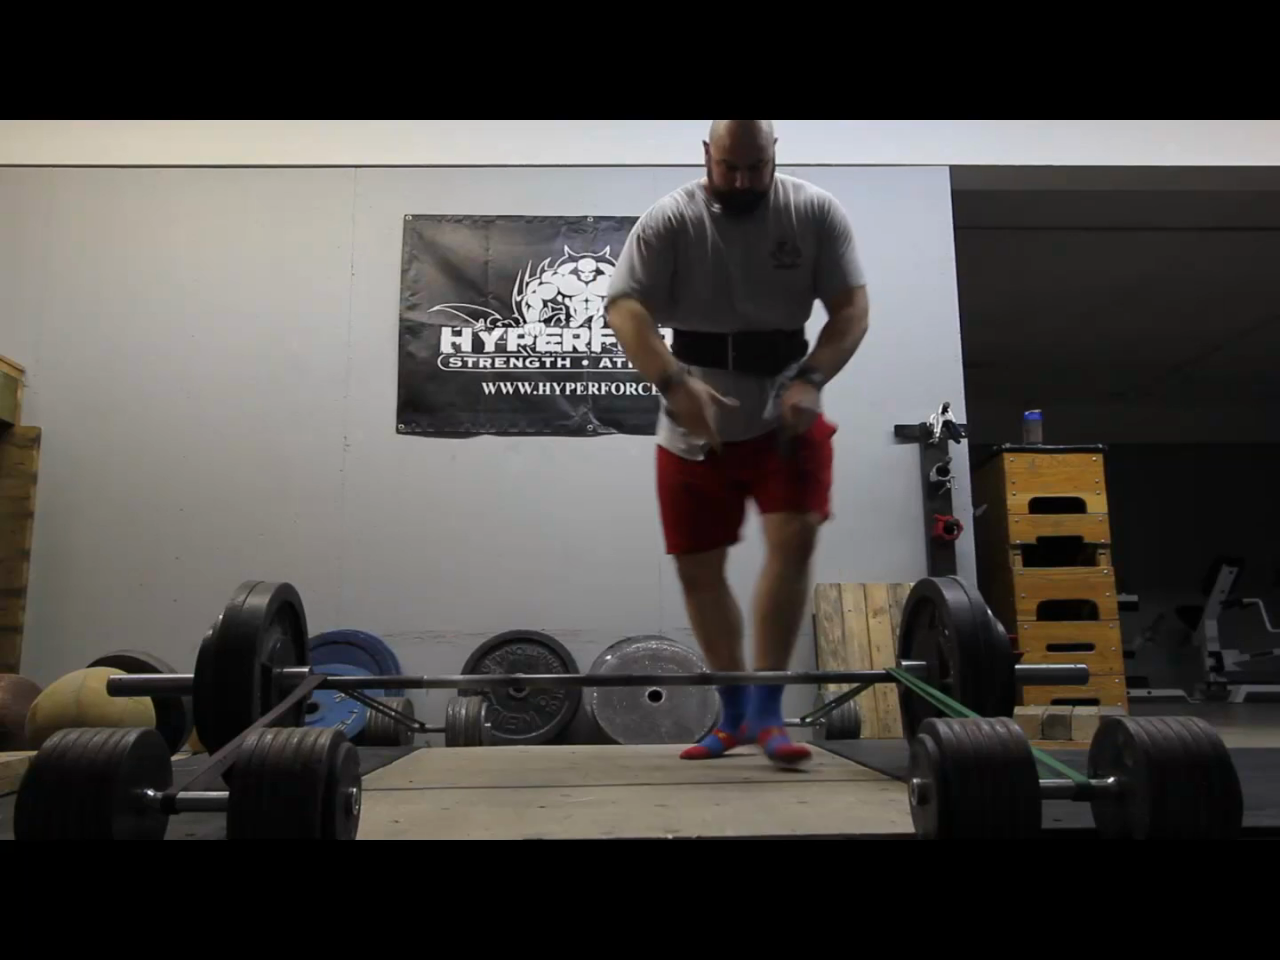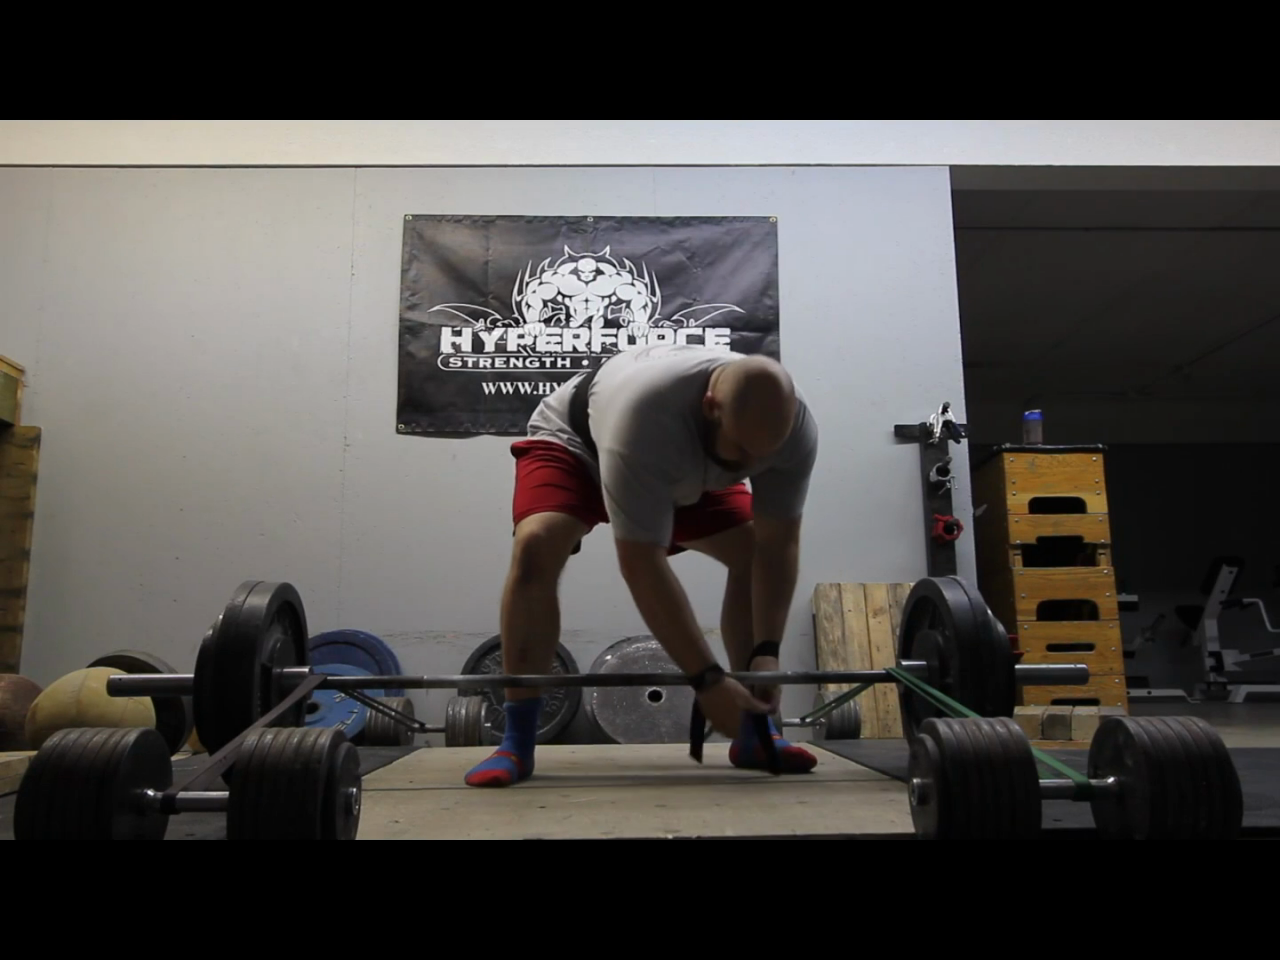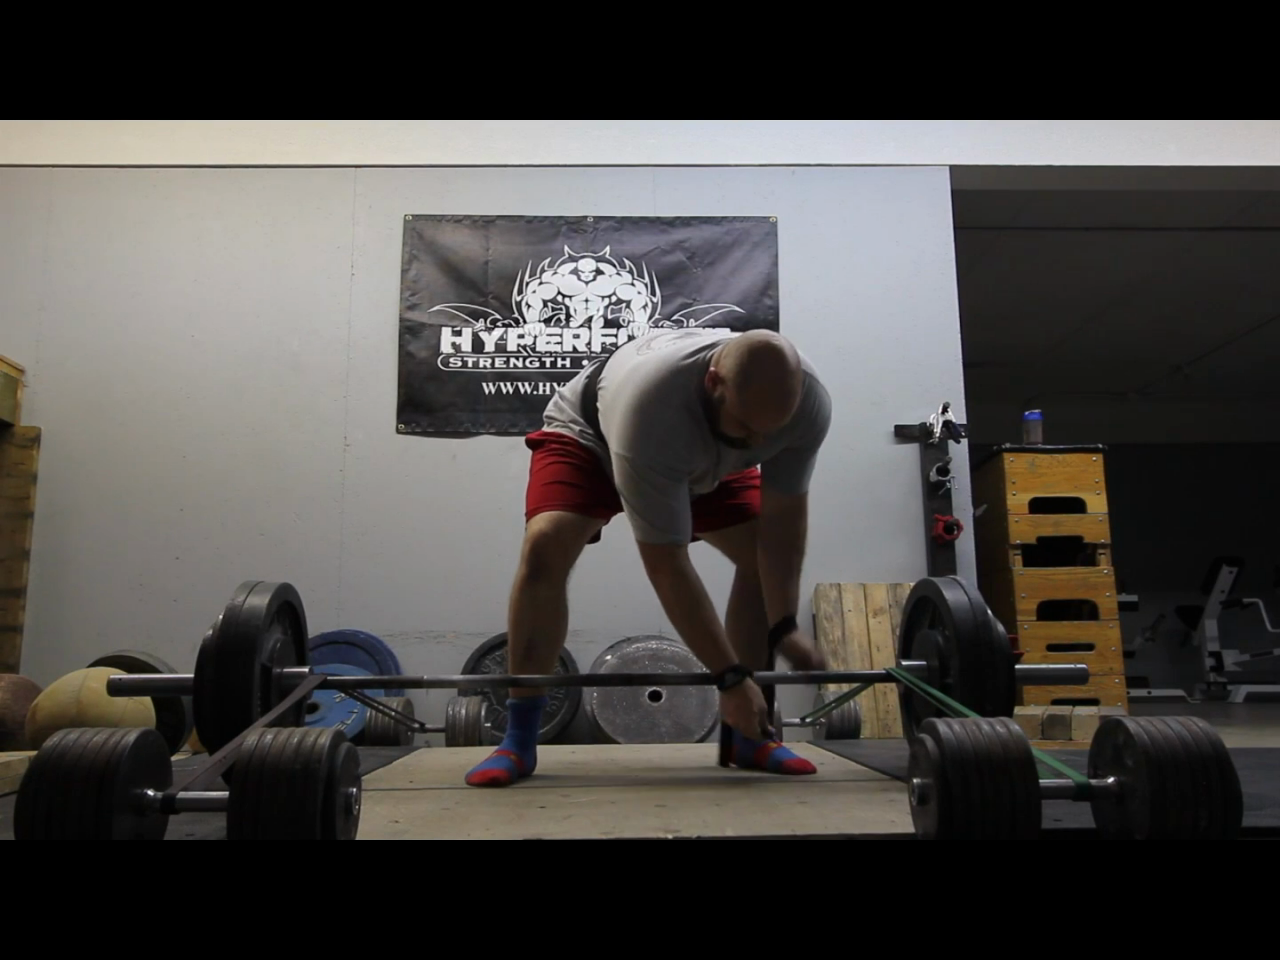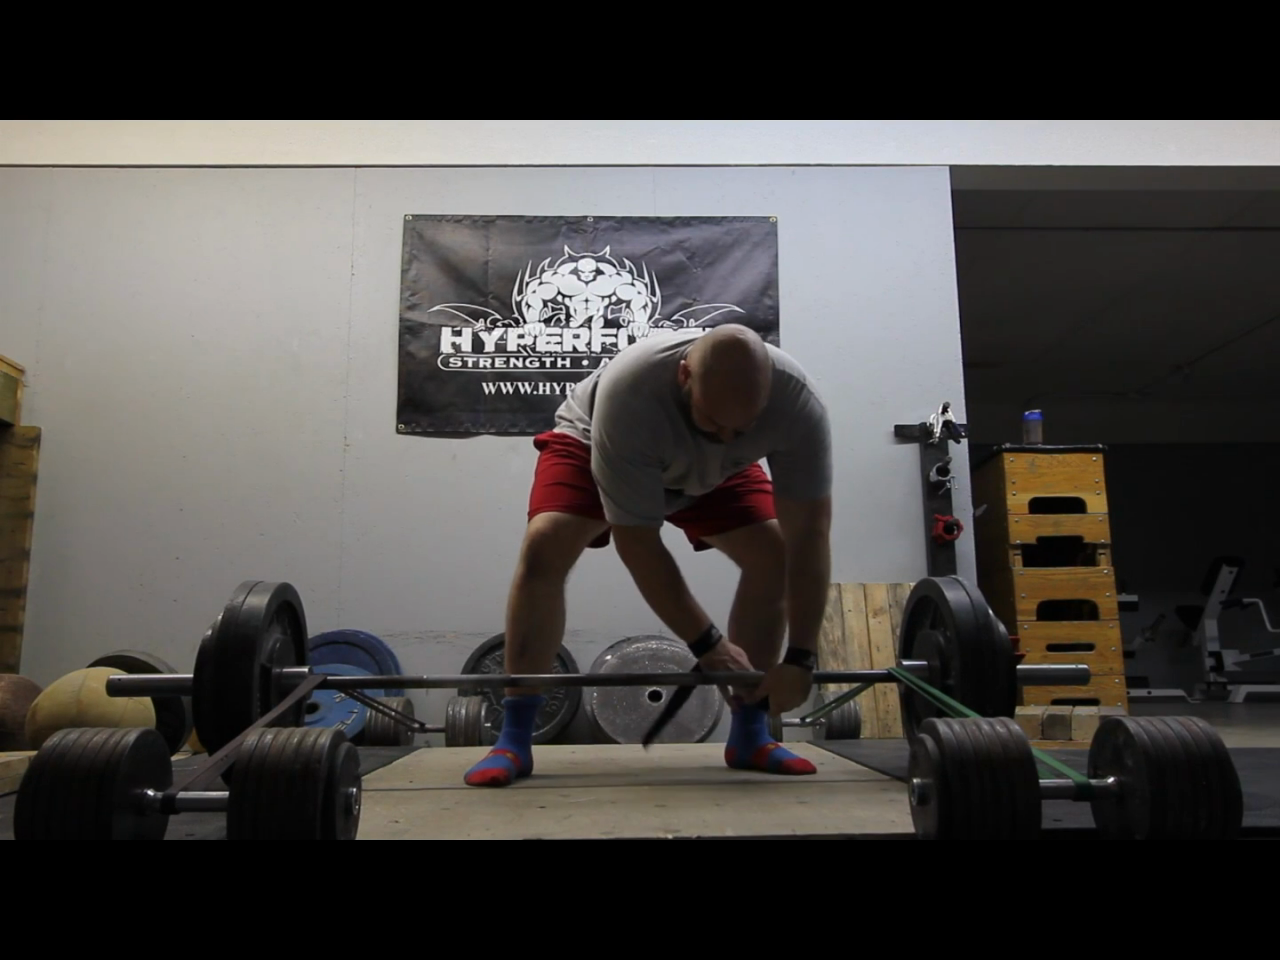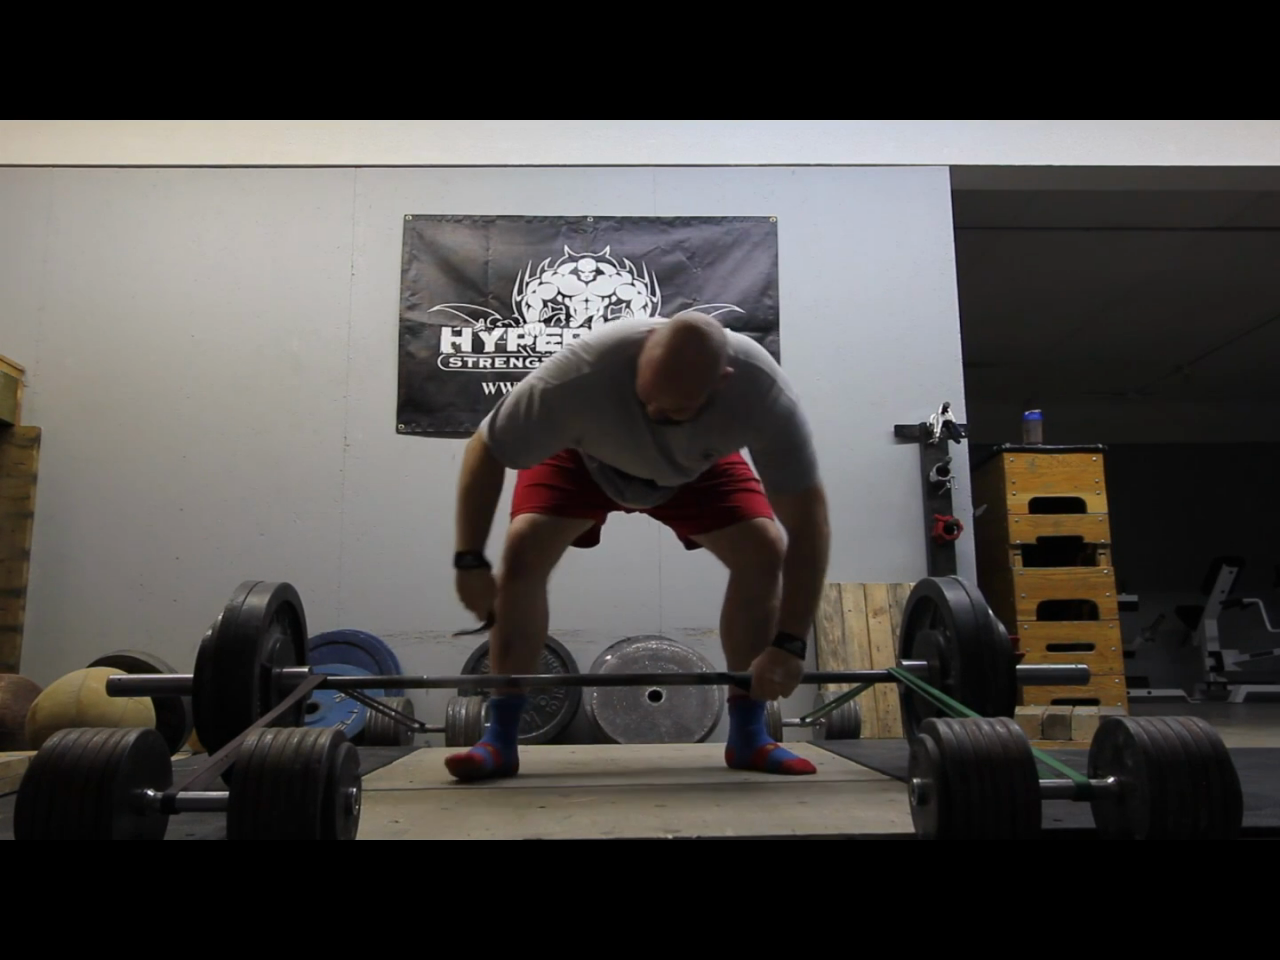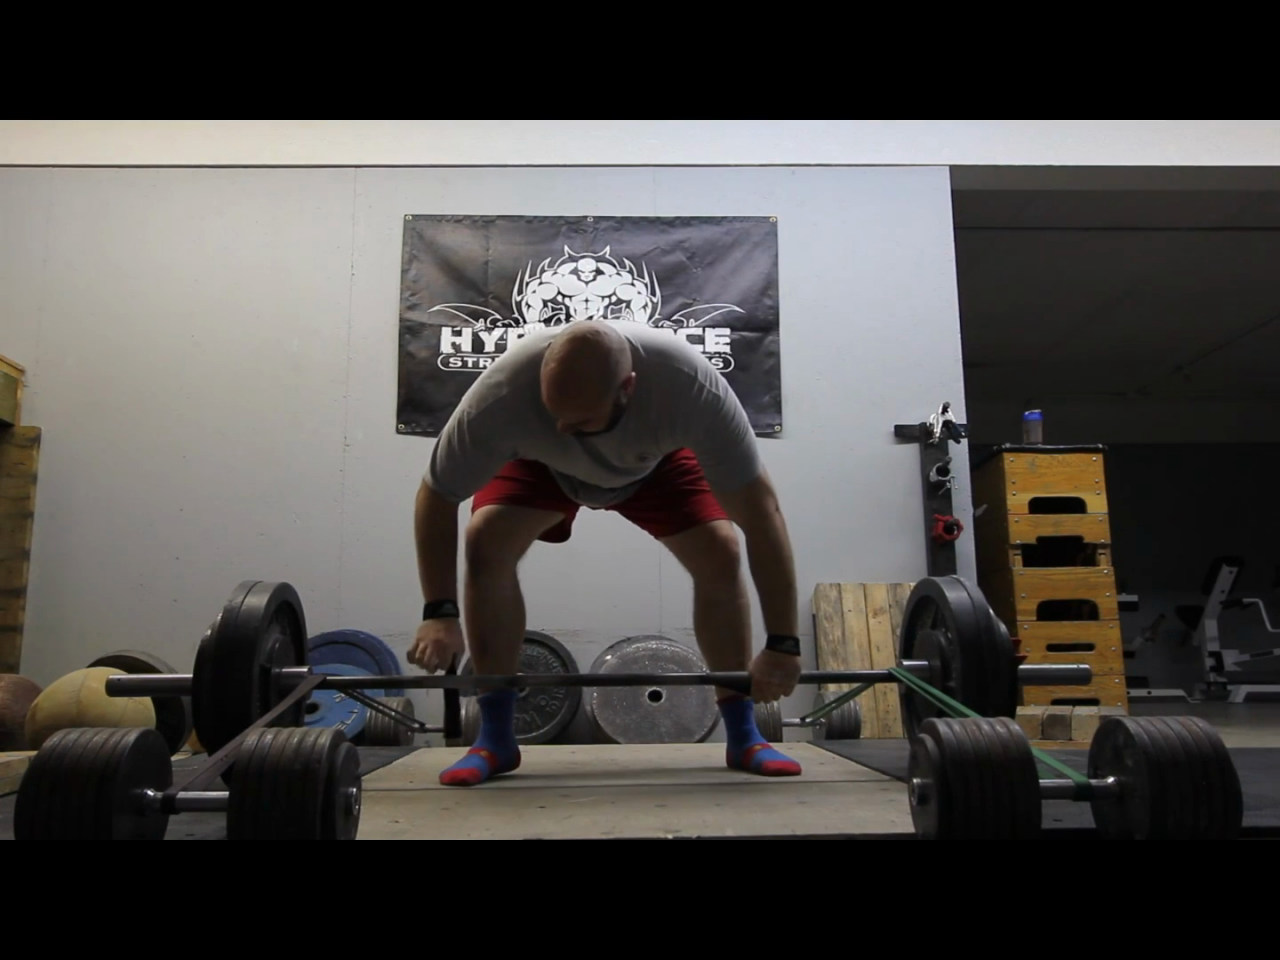
dt=0.7s
person 1, frame 1
left shoulder: (814, 211)
right shoulder: (670, 221)
left elbow: (851, 307)
right elbow: (625, 307)
left wrist: (808, 381)
right wrist: (677, 384)
left hip: (784, 412)
right hip: (697, 424)
left knee: (793, 539)
right knee: (697, 567)
left ankle: (765, 713)
right ankle: (734, 710)
person 1, frame 2
left shoulder: (794, 428)
right shoulder: (646, 415)
left elbow: (777, 545)
right elbow: (642, 563)
left wrist: (767, 653)
right wrist: (708, 679)
right hip: (574, 441)
left knee: (753, 553)
right knee: (536, 546)
left ankle: (751, 735)
right ankle: (517, 742)
person 1, frame 3
left shoulder: (806, 400)
right shoulder: (652, 408)
left elbow: (782, 519)
right elbow: (667, 563)
left wrist: (786, 626)
right wrist: (731, 679)
right hip: (589, 434)
left knee: (761, 549)
right knee: (545, 546)
left ankle: (752, 736)
right ankle: (519, 740)
person 1, frame 4
left shoulder: (797, 402)
right shoulder: (630, 394)
left elbow: (808, 537)
right elbow: (636, 542)
left wrist: (800, 658)
right wrist: (707, 644)
right hip: (591, 438)
left knee: (775, 553)
right knee: (544, 546)
left ankle: (749, 735)
right ankle: (514, 738)
person 1, frame 5
left shoulder: (763, 392)
right shoulder: (584, 372)
left elbow: (808, 519)
right elbow: (486, 449)
left wrist: (789, 645)
right wrist: (470, 561)
right hip: (581, 454)
left knee: (764, 549)
right knee: (525, 547)
left ankle: (748, 734)
right ankle: (500, 737)
person 1, frame 6
left shoulder: (691, 387)
right shoulder: (504, 392)
left elbow: (759, 510)
right elbow: (436, 497)
left wrist: (783, 644)
right wrist: (440, 613)
left hip: (657, 459)
right hip: (540, 460)
left knee: (720, 554)
right knee: (485, 544)
left ankle: (743, 735)
right ankle: (495, 737)
